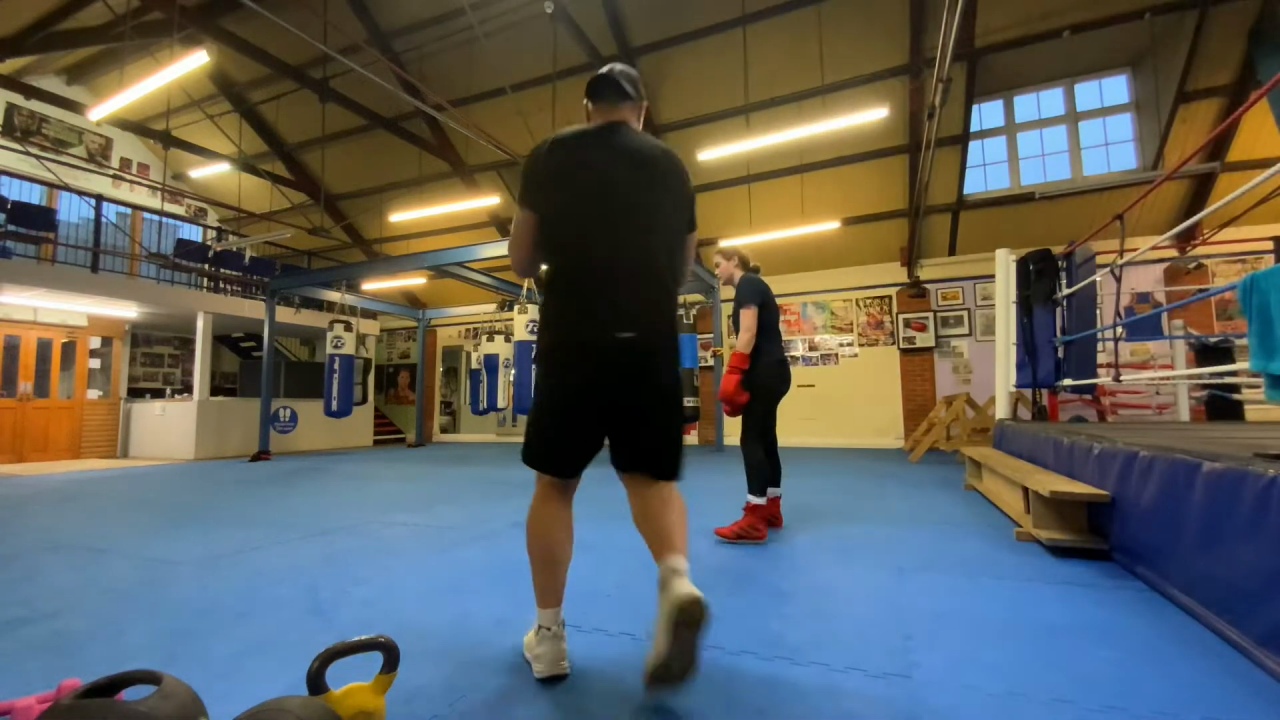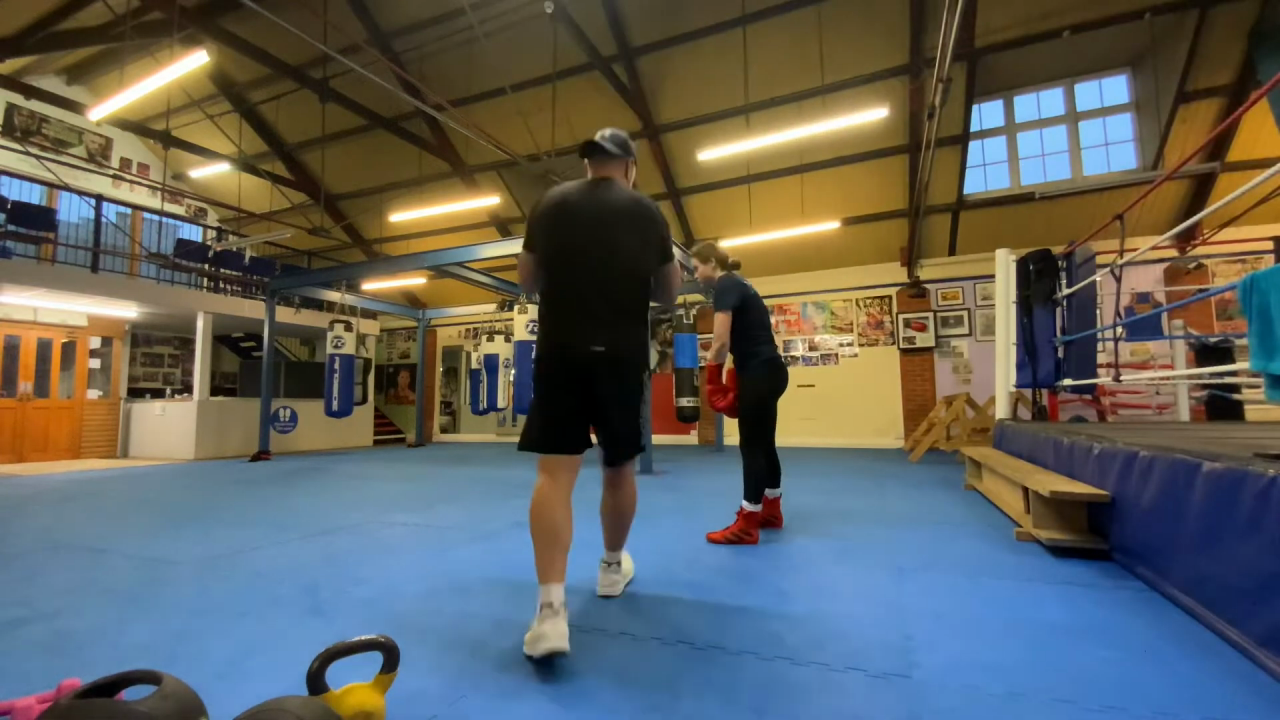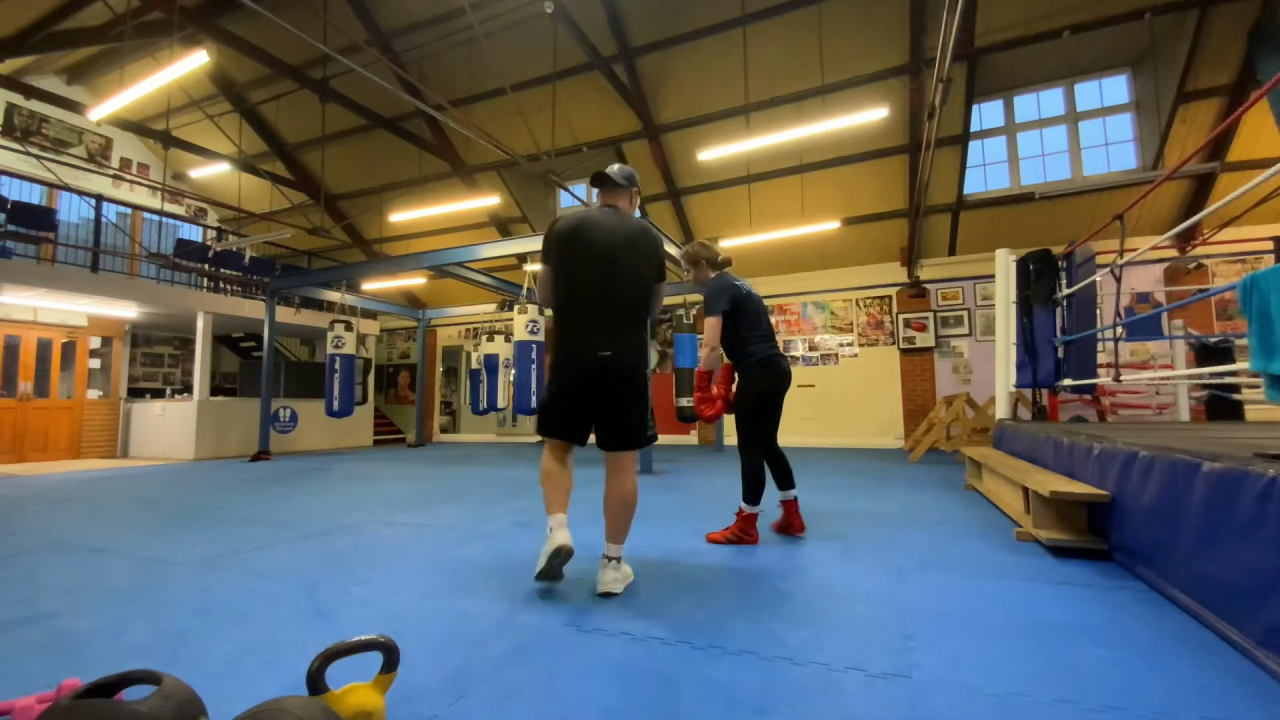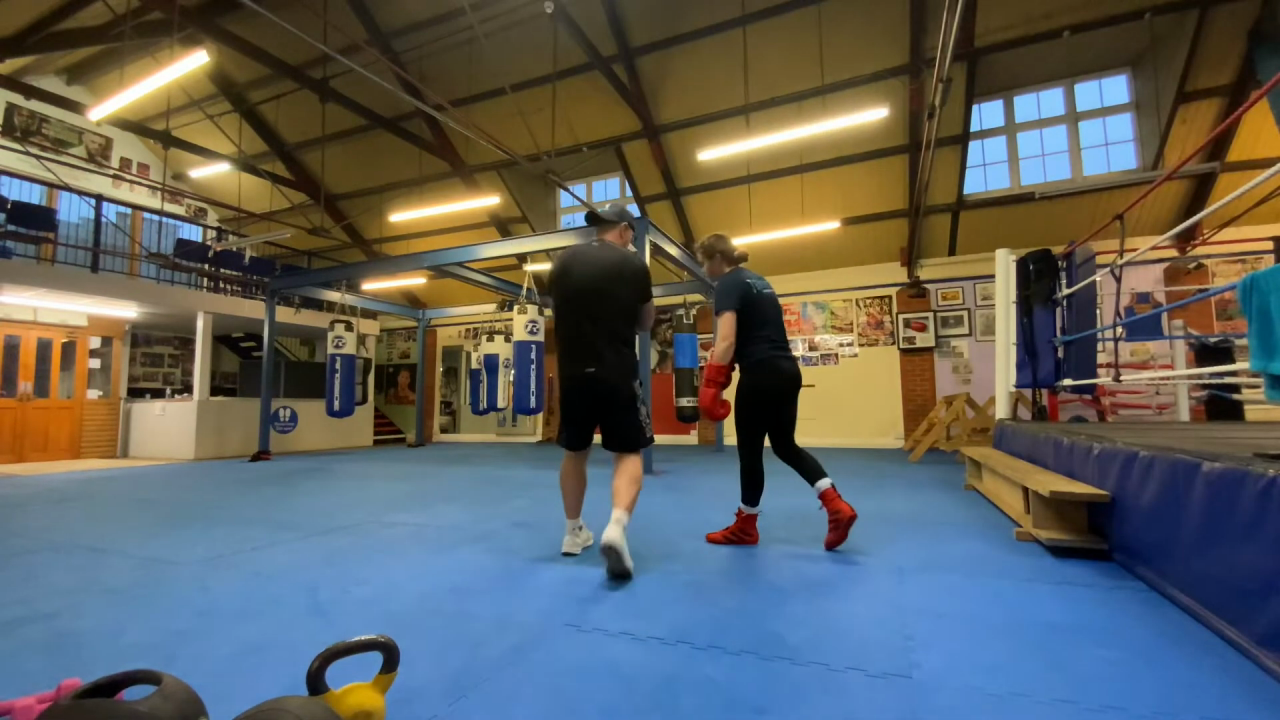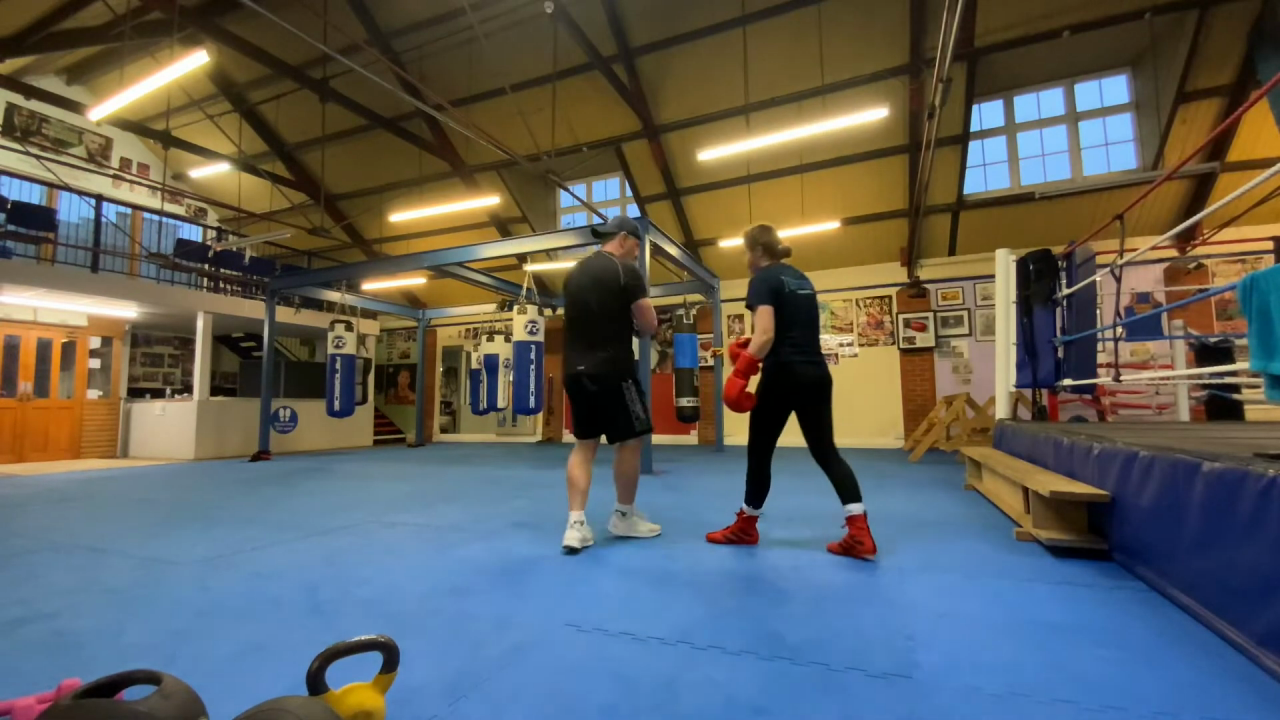
dt=0.3s
person 1, frame 1
left shoulder: (551, 156)
right shoulder: (669, 166)
left elbow: (522, 260)
left hip: (570, 341)
right hip: (651, 343)
left knee: (555, 487)
right knee: (651, 479)
left ankle: (549, 632)
right ankle: (678, 587)
person 1, frame 2
left shoulder: (550, 205)
right shoulder: (647, 213)
left elbow: (529, 282)
right elbow: (669, 293)
left hip: (560, 353)
right hip: (624, 356)
left knee: (555, 473)
right knee: (620, 466)
left ankle: (551, 611)
right ankle: (612, 567)
person 1, frame 3
left shoulder: (563, 227)
right shoulder: (648, 238)
left elbow: (546, 295)
left hip: (572, 356)
right hip: (627, 359)
left knee: (557, 447)
right knee: (622, 460)
left ankle: (556, 534)
right ankle: (612, 564)
person 1, frame 4
left shoulder: (563, 262)
right shoulder: (633, 265)
right elbow: (645, 323)
left hip: (573, 372)
right hip: (617, 372)
left knee: (575, 453)
right knee: (630, 455)
left ankle: (574, 533)
right ankle: (615, 531)
person 1, frame 5
left shoulder: (574, 273)
right shoulder: (626, 271)
right elbow: (648, 324)
right wrist: (646, 317)
left hip: (576, 369)
right hip: (613, 368)
left knee: (585, 444)
right knee: (631, 441)
left ankle: (576, 525)
right ankle: (625, 517)
person 2, frame 1
left shoulder: (748, 284)
right shoulder: (751, 287)
left elbow: (748, 333)
left wrist: (733, 373)
right wrist: (739, 377)
left hip: (766, 372)
right hip: (769, 372)
left knee: (752, 441)
right knee: (765, 441)
left ankle: (753, 521)
right ankle: (771, 511)
person 2, frame 2
left shoulder: (725, 286)
right shoulder: (736, 285)
left elbow: (721, 341)
left wrist: (713, 382)
right wrist: (733, 385)
left hip: (760, 373)
right hip: (771, 371)
left knee: (752, 446)
right knee: (764, 443)
left ankle: (747, 526)
right ankle: (771, 511)
person 2, frame 3
left shoulder: (715, 288)
right shoulder: (734, 284)
left elbow: (711, 346)
left wrist: (702, 389)
right wrist: (725, 384)
left hip: (759, 373)
right hip: (776, 369)
left knee: (750, 448)
right knee: (767, 444)
left ankle: (746, 526)
right ankle: (792, 516)
person 2, frame 4
left shoulder: (727, 285)
right shoulder: (756, 280)
left elbow: (726, 340)
left wrist: (709, 384)
right wrist: (722, 368)
left hip: (761, 374)
right hip: (787, 370)
left knee: (750, 450)
right knee: (785, 445)
left ankle: (745, 527)
right ankle: (838, 506)
person 2, frame 5
left shoulder: (763, 279)
right shoulder: (802, 279)
left elbow: (766, 336)
left wrist: (739, 374)
right wrist: (751, 347)
left hip: (784, 376)
right hip: (817, 373)
left knee: (760, 451)
right knee: (826, 451)
left ankle: (746, 527)
right ankle: (860, 534)
